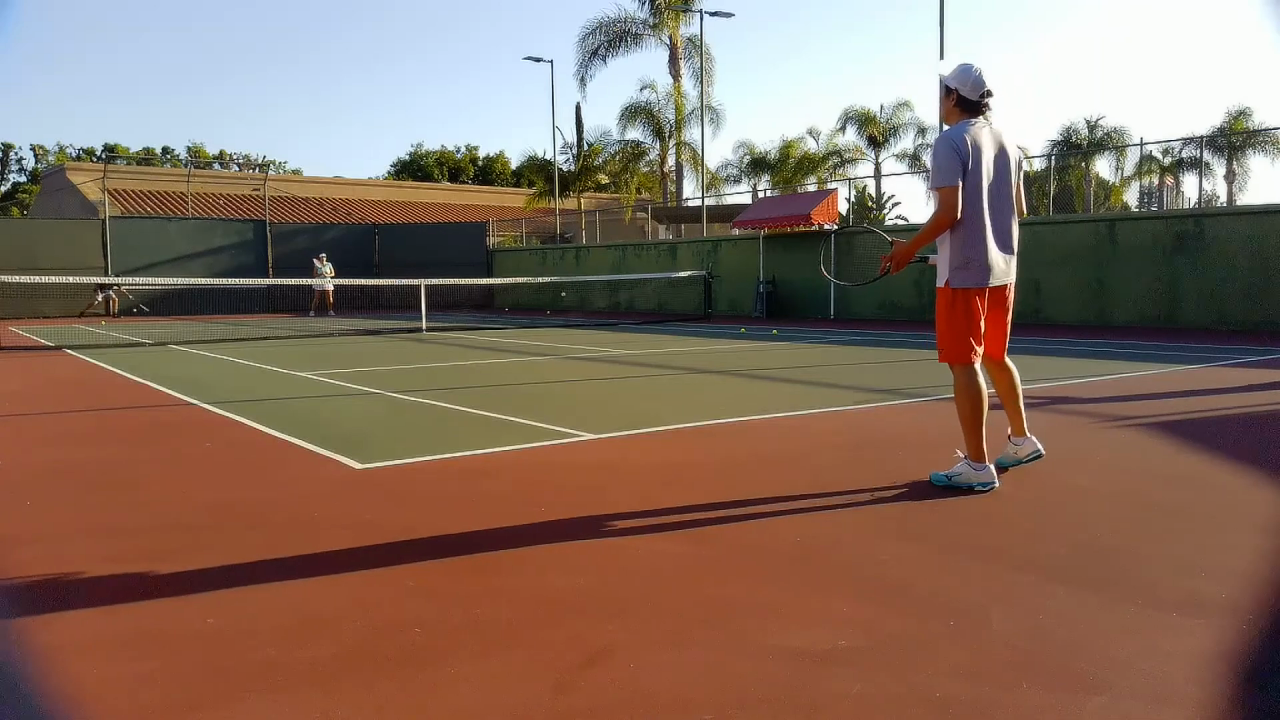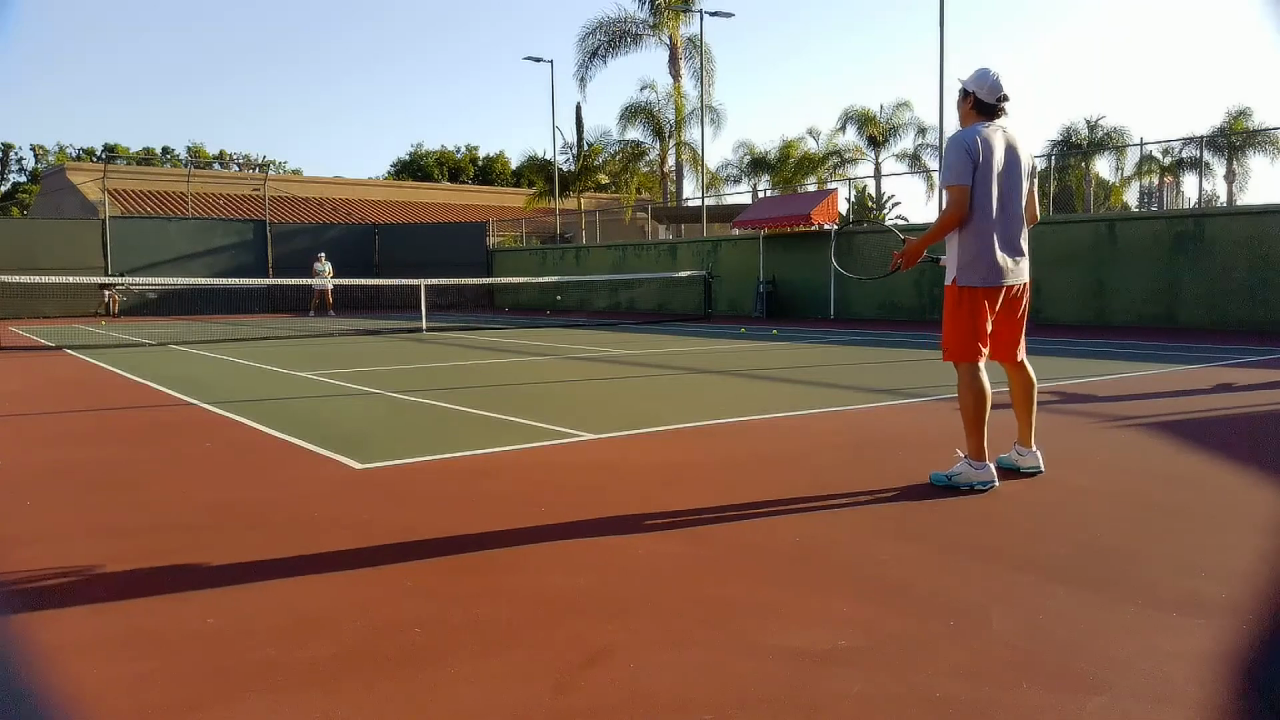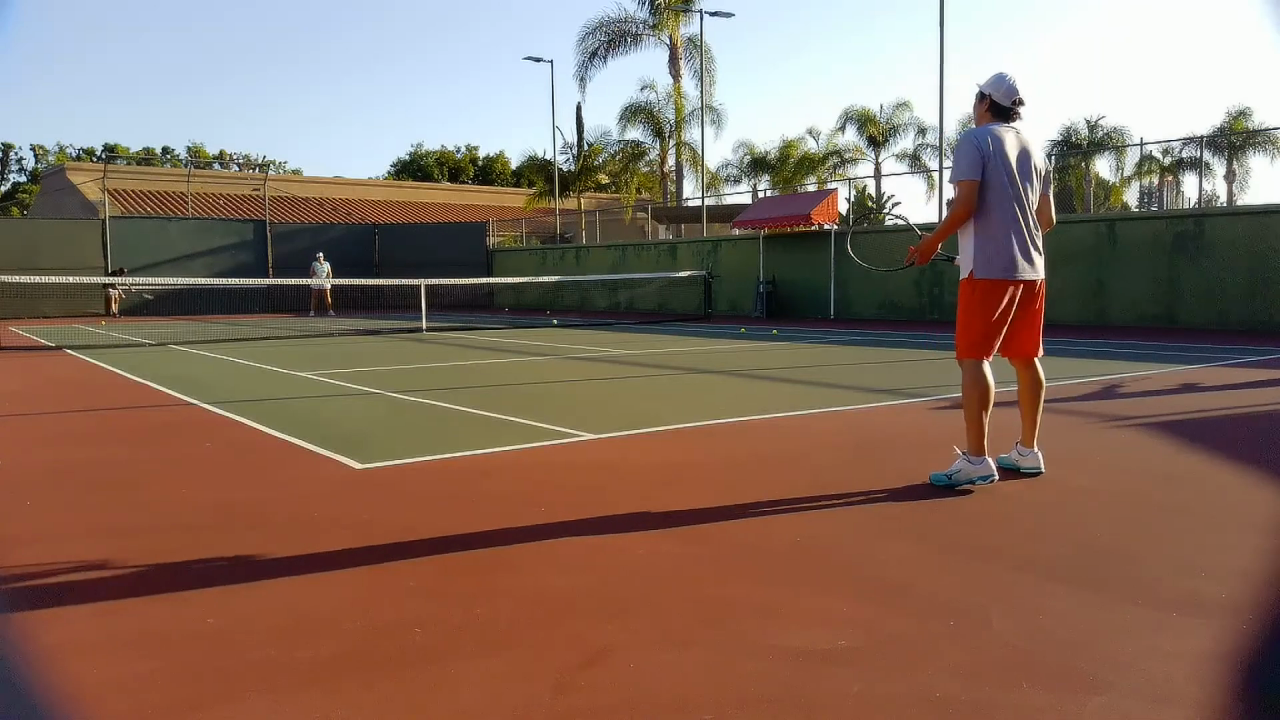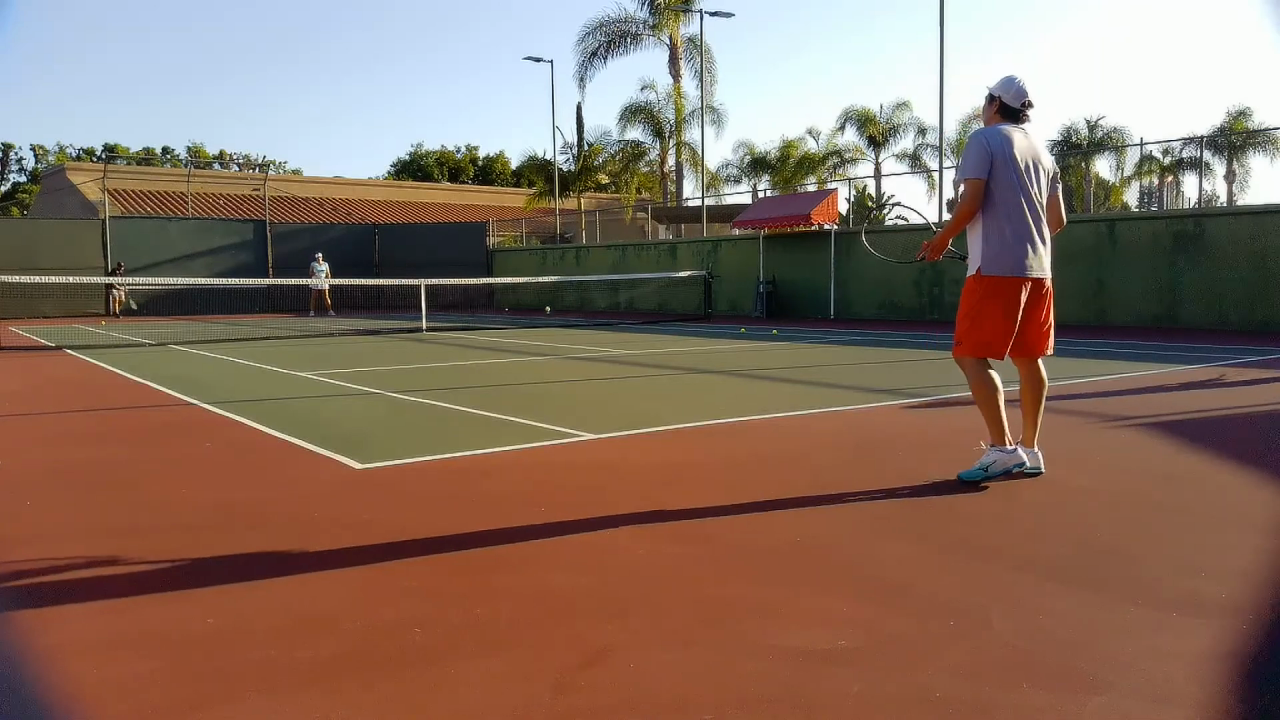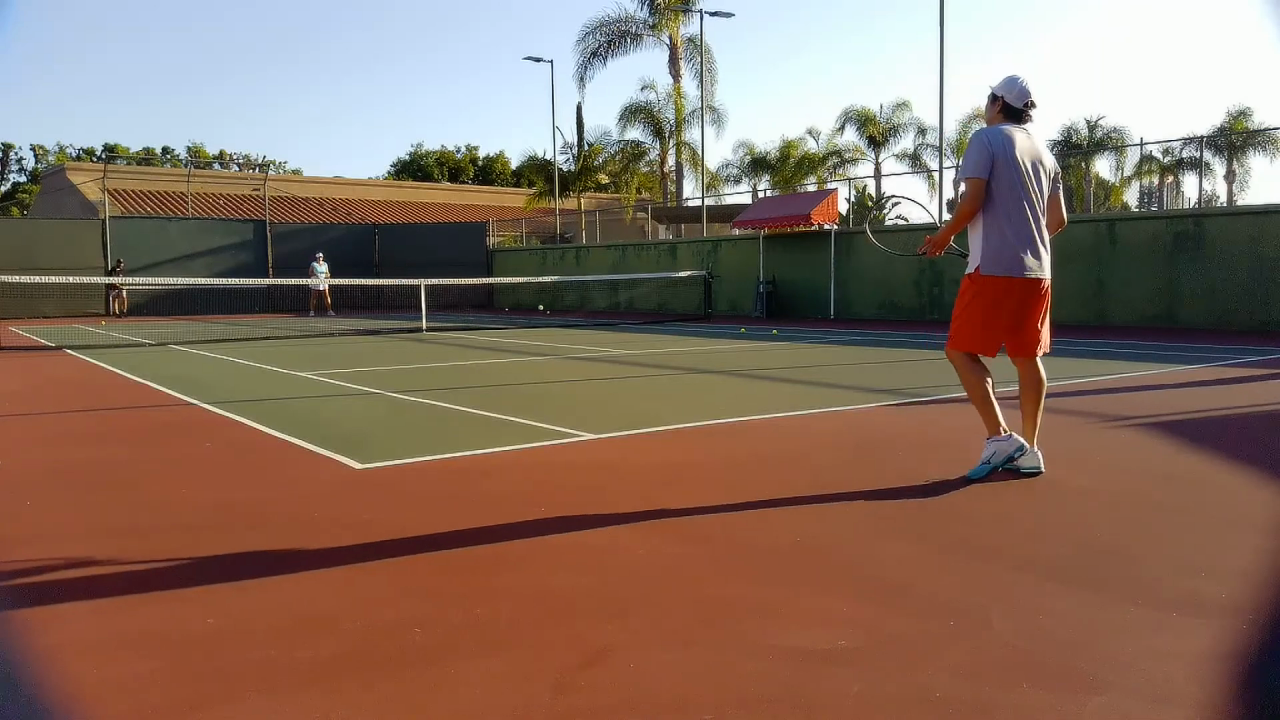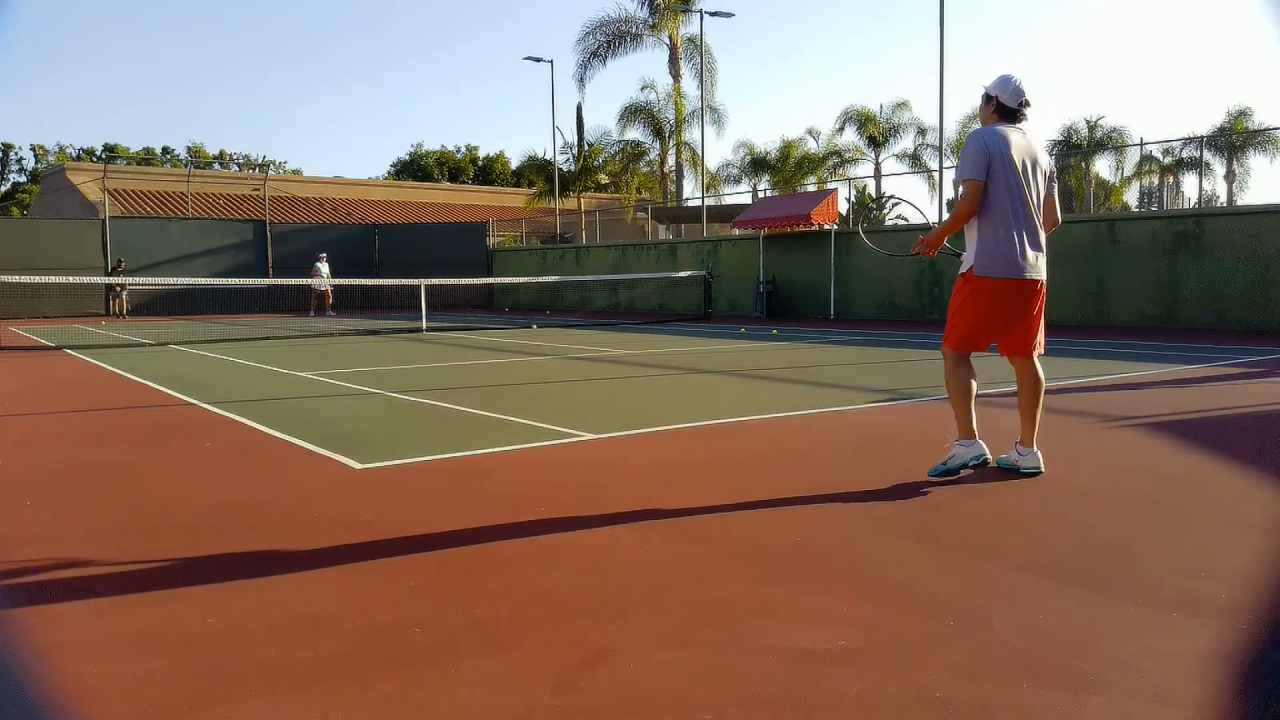
dt=0.2s
person 1, frame 1
left shoulder: (952, 141)
right shoulder: (1007, 144)
left elbow: (949, 211)
right elbow: (1019, 209)
left wrist: (909, 248)
left hip: (964, 271)
right hip: (1003, 268)
left knee: (964, 364)
right knee: (995, 357)
left ankle: (977, 466)
right ankle: (1023, 440)
person 1, frame 2
left shoulder: (963, 141)
right shoulder: (1019, 148)
left elbow: (957, 210)
right elbow: (1032, 215)
left wrist: (919, 245)
left hip: (973, 272)
right hip: (1014, 270)
left knee: (969, 363)
right knee: (1014, 359)
left ankle: (977, 465)
right ankle: (1026, 450)
person 1, frame 3
left shoulder: (975, 139)
right shoulder: (1033, 151)
left elbow: (965, 204)
right elbow: (1047, 218)
left wrist: (932, 242)
left hip: (988, 269)
right hip: (1030, 268)
left knee: (974, 359)
right knee: (1025, 358)
left ankle: (975, 459)
right ankle: (1027, 450)
person 1, frame 4
left shoulder: (984, 139)
right shoulder: (1042, 152)
left elbow: (971, 201)
right elbow: (1057, 219)
left wrist: (942, 239)
left hip: (995, 267)
right hip: (1037, 268)
left knee: (971, 355)
right knee: (1029, 357)
left ankle: (1002, 448)
right ankle: (1028, 449)
person 1, frame 5
left shoulder: (986, 138)
right shoulder: (1043, 152)
left elbow: (972, 201)
right elbow: (1058, 220)
left wrist: (943, 235)
left hip: (993, 266)
right hip: (1036, 268)
left knee: (962, 351)
right knee: (1027, 357)
left ankle: (1000, 437)
right ankle: (1029, 449)
person 1, frame 6
left shoulder: (982, 139)
right shoulder: (1039, 152)
left elbow: (969, 203)
right elbow: (1052, 219)
left wrist: (938, 236)
left hip: (987, 267)
right hip: (1031, 268)
left knee: (956, 352)
right knee: (1024, 356)
left ankle: (968, 443)
right ankle: (1027, 450)
